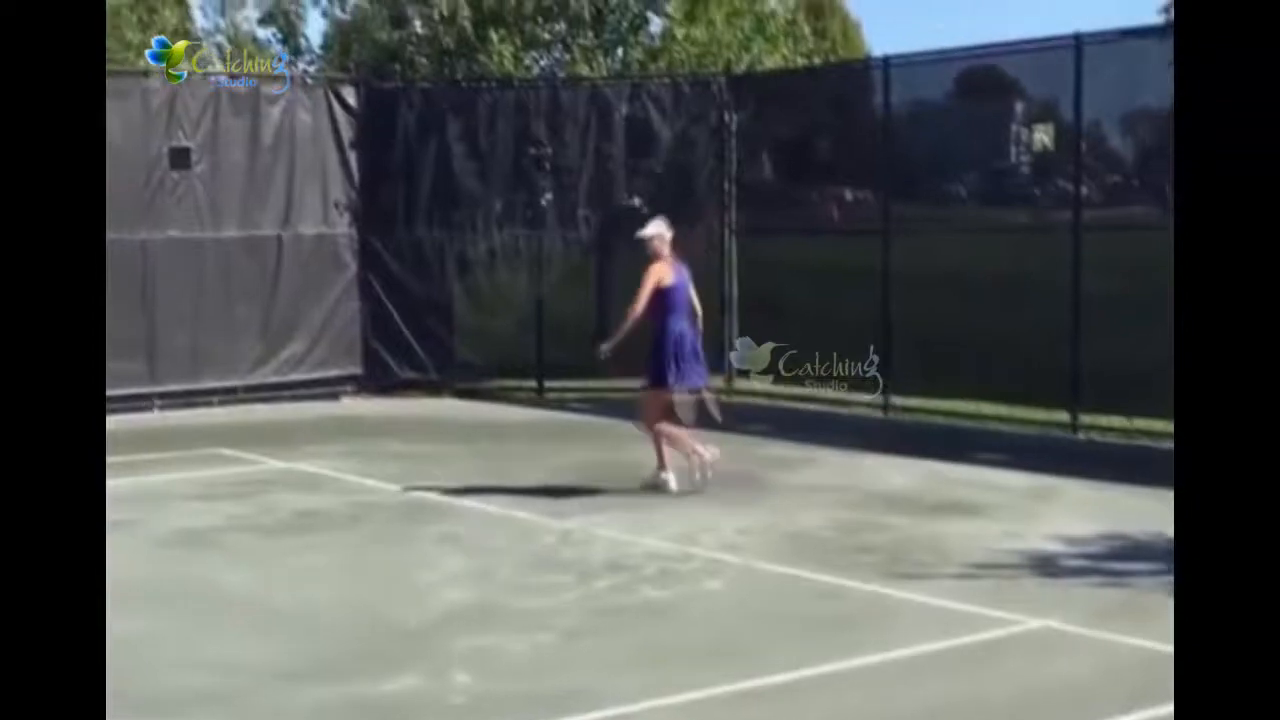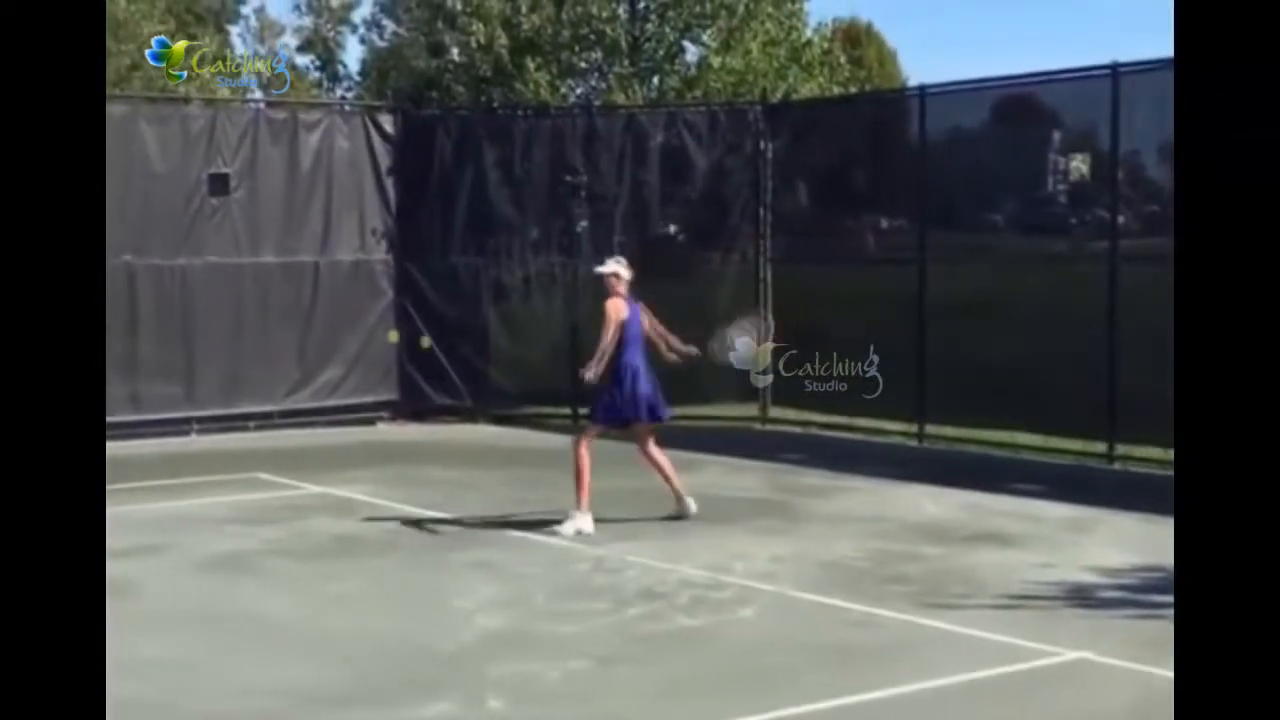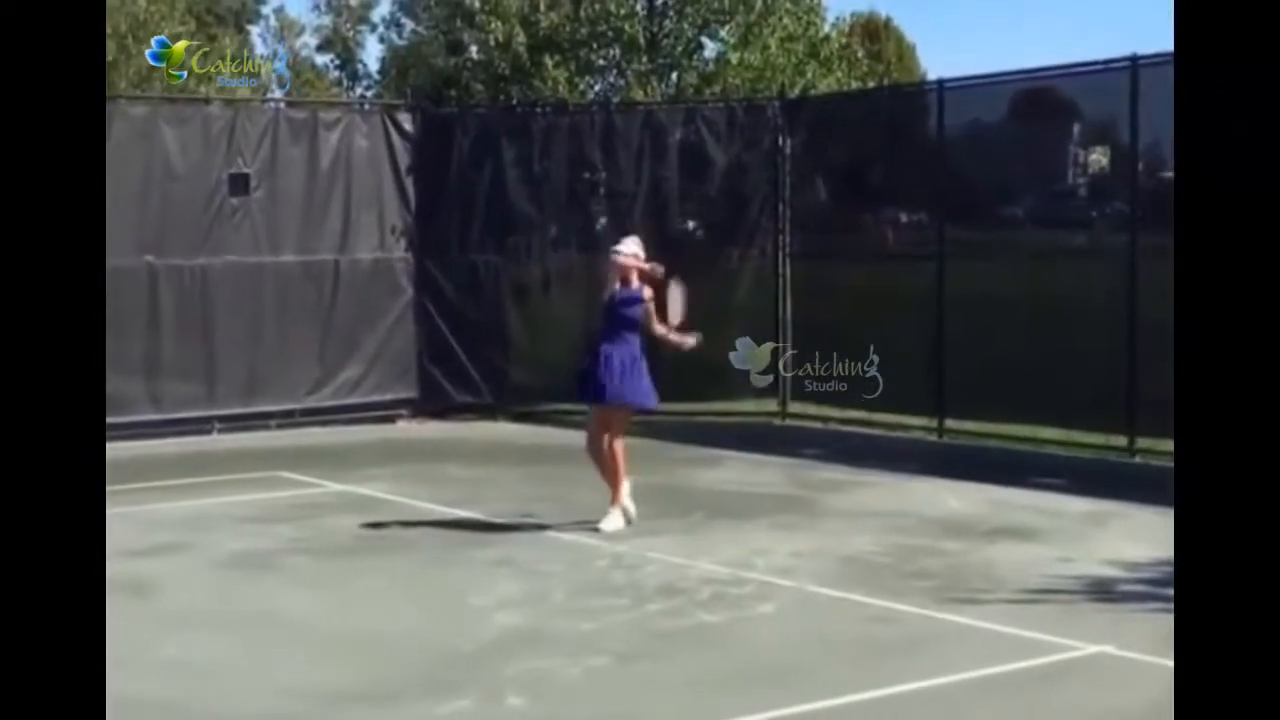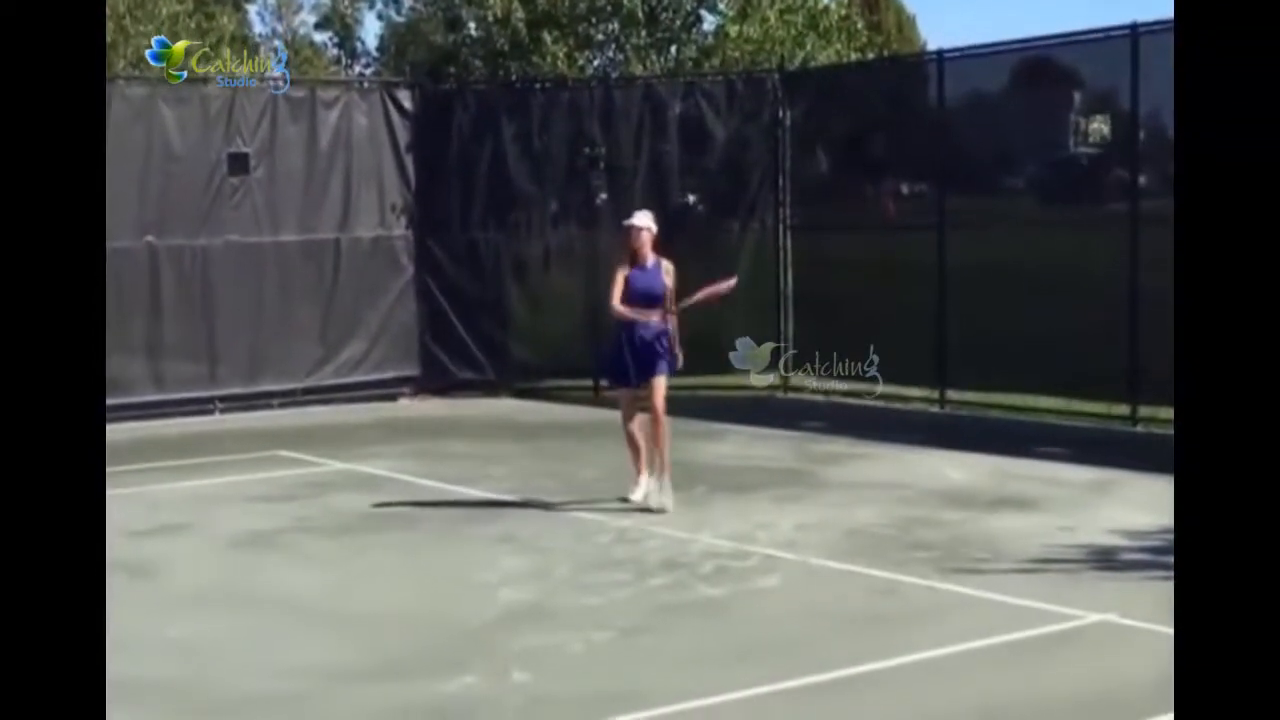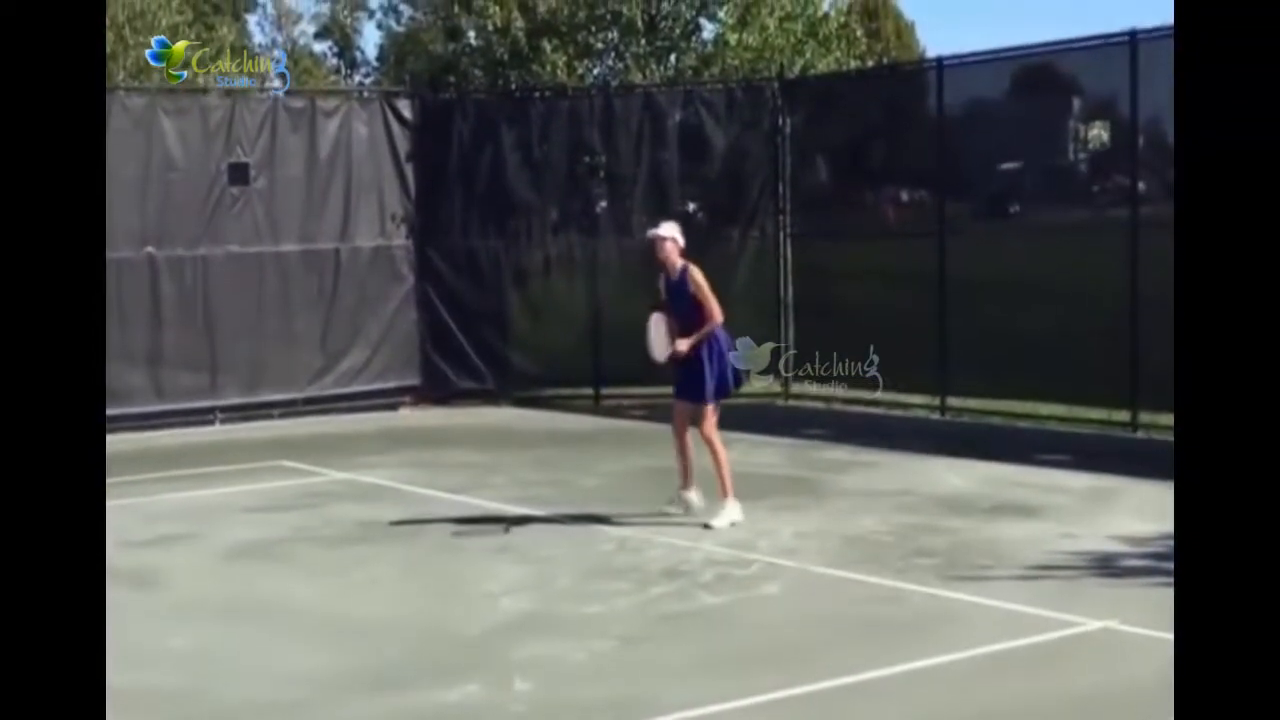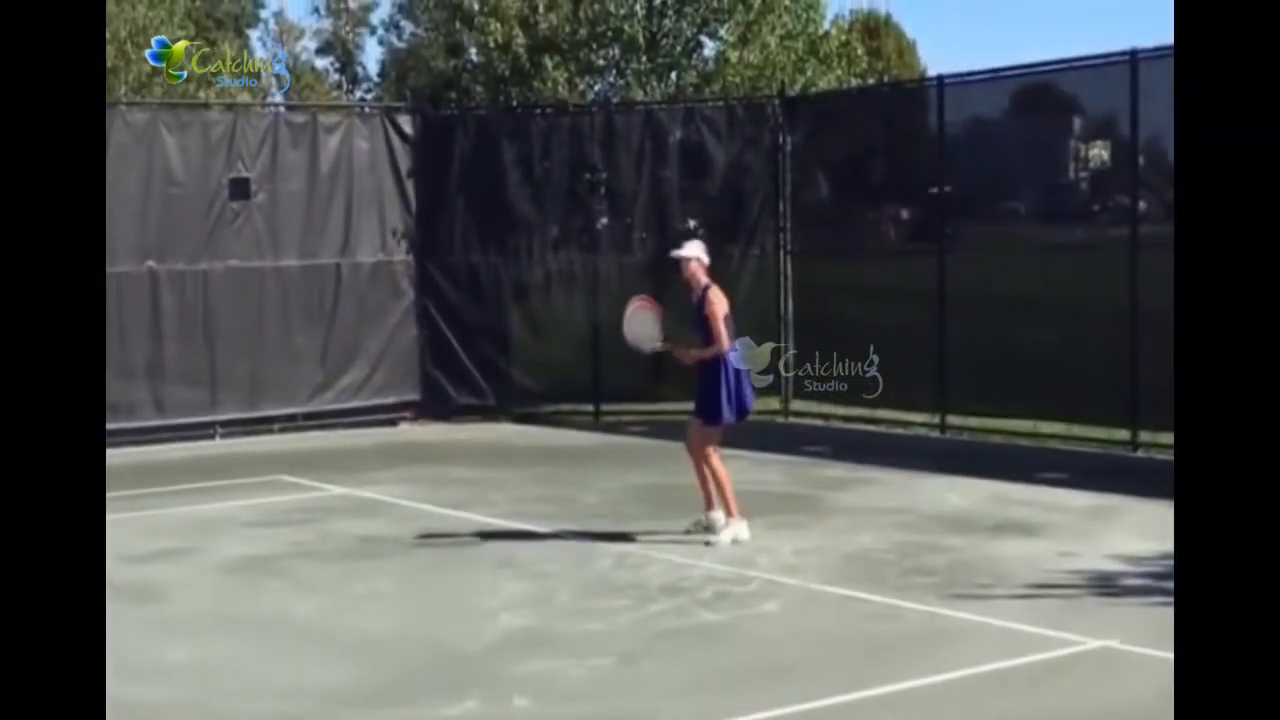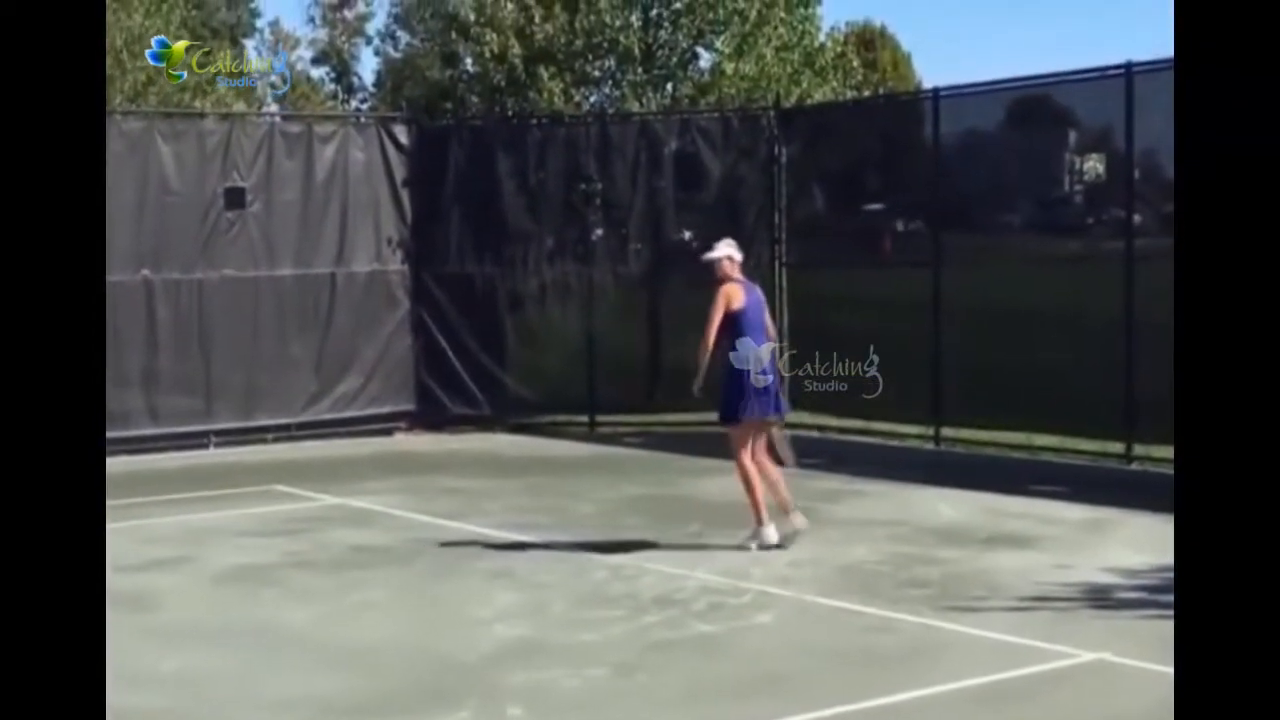
dt=0.5s
person 1, frame 1
left shoulder: (657, 269)
right shoulder: (681, 268)
left elbow: (637, 309)
right elbow: (696, 308)
left wrist: (613, 340)
right wrist: (698, 339)
left hip: (670, 343)
right hip: (685, 340)
left knee: (652, 420)
right knee: (656, 412)
left ankle: (699, 451)
right ankle: (665, 472)
person 1, frame 2
left shoulder: (612, 304)
right shoulder: (636, 307)
left elbow: (610, 335)
right elbow: (656, 334)
left wrist: (595, 365)
right wrist: (668, 352)
left hip: (623, 378)
right hip: (640, 379)
left knee: (582, 443)
right knee: (647, 445)
left ankle: (582, 516)
right ankle: (683, 500)
person 1, frame 3
left shoulder: (648, 292)
right shoulder: (614, 281)
right elbow: (615, 261)
left wrist: (679, 340)
right wrist: (651, 269)
left hip: (630, 365)
right hip: (604, 362)
left knee: (614, 442)
right knee: (594, 445)
left ankle: (617, 509)
right ankle: (622, 490)
person 1, frame 4
left shoulder: (666, 267)
right shoulder: (623, 267)
left elbow: (670, 310)
right elbow: (614, 307)
left wrist: (675, 343)
right wrist: (644, 316)
left hip: (656, 343)
right hip: (628, 343)
left knee: (657, 409)
right knee: (629, 419)
left ankle: (662, 479)
right ankle: (643, 477)
person 1, frame 5
left shoulder: (692, 274)
right shoulder: (663, 279)
left elbow: (717, 317)
left wrist: (690, 342)
right wrist: (674, 342)
left hip: (710, 352)
right hip: (689, 356)
left knee: (707, 430)
right knee: (679, 426)
left ankle: (730, 503)
right ankle: (688, 491)
person 1, frame 6
left shoulder: (712, 296)
right shoulder: (696, 295)
left elbow: (723, 345)
left wrist: (694, 355)
right wrist: (692, 354)
left hip: (724, 374)
right hip: (712, 374)
left knee: (708, 452)
right knee: (693, 445)
left ankle: (736, 523)
right ankle: (713, 513)
person 1, frame 7
left shoulder: (726, 291)
right shoulder: (755, 291)
left elbow: (709, 338)
left wrist: (700, 376)
left hip: (744, 374)
right hip: (766, 373)
left knee: (742, 456)
right knee: (759, 455)
left ankle: (764, 527)
right ankle: (790, 513)
